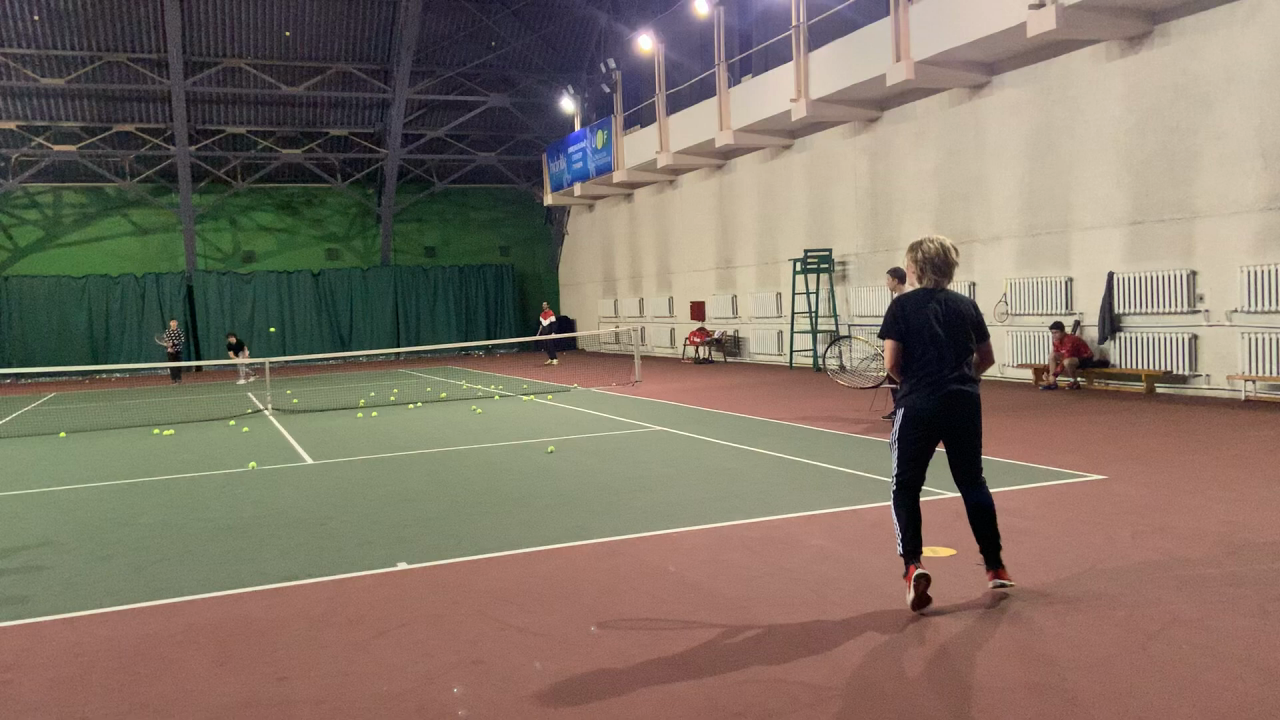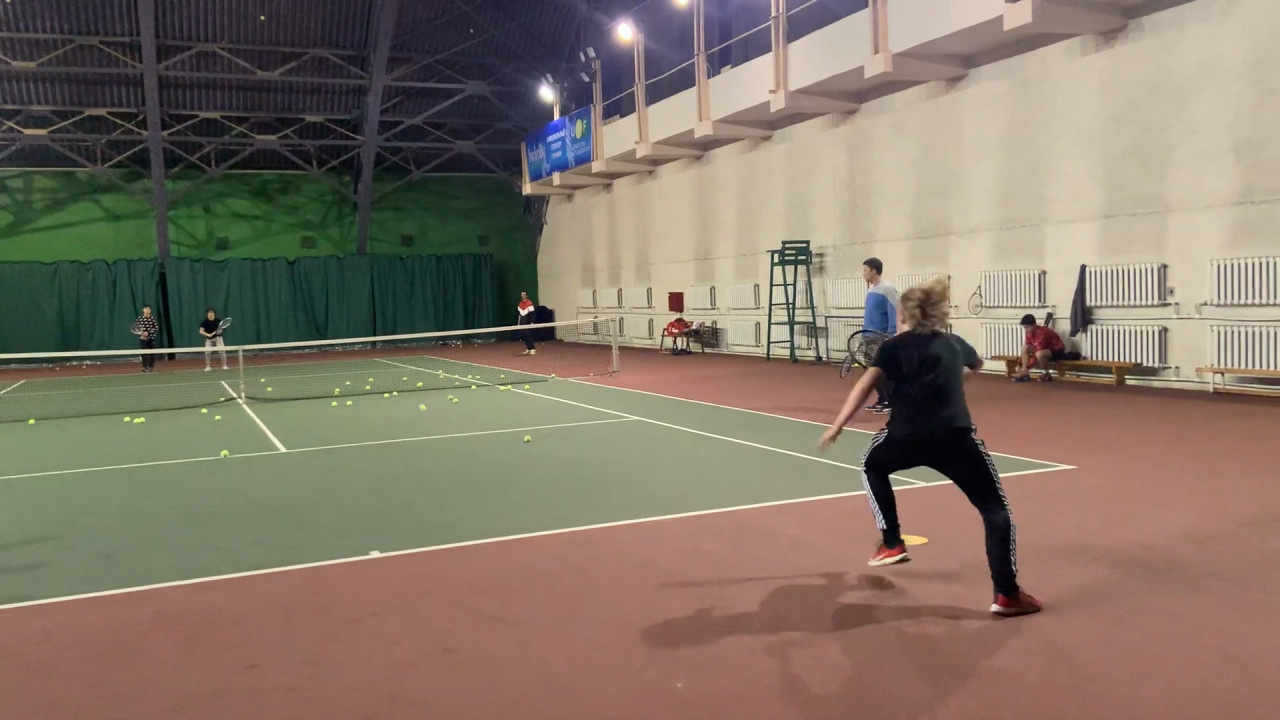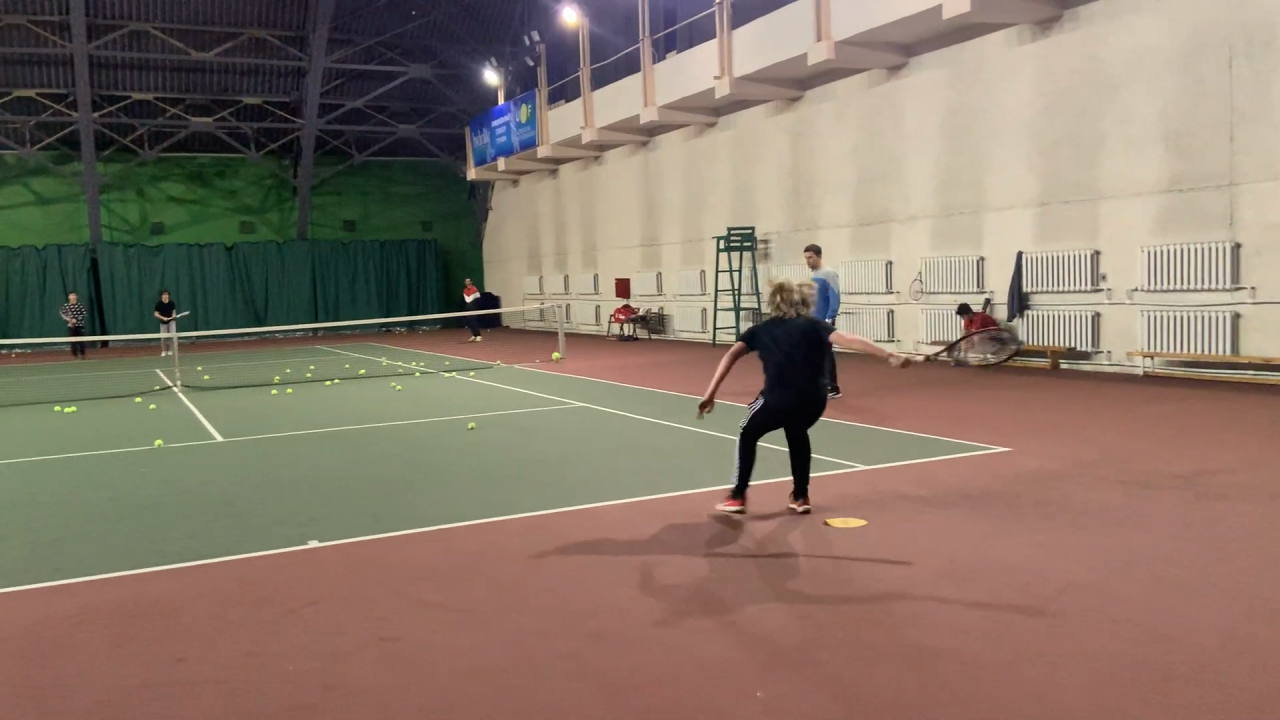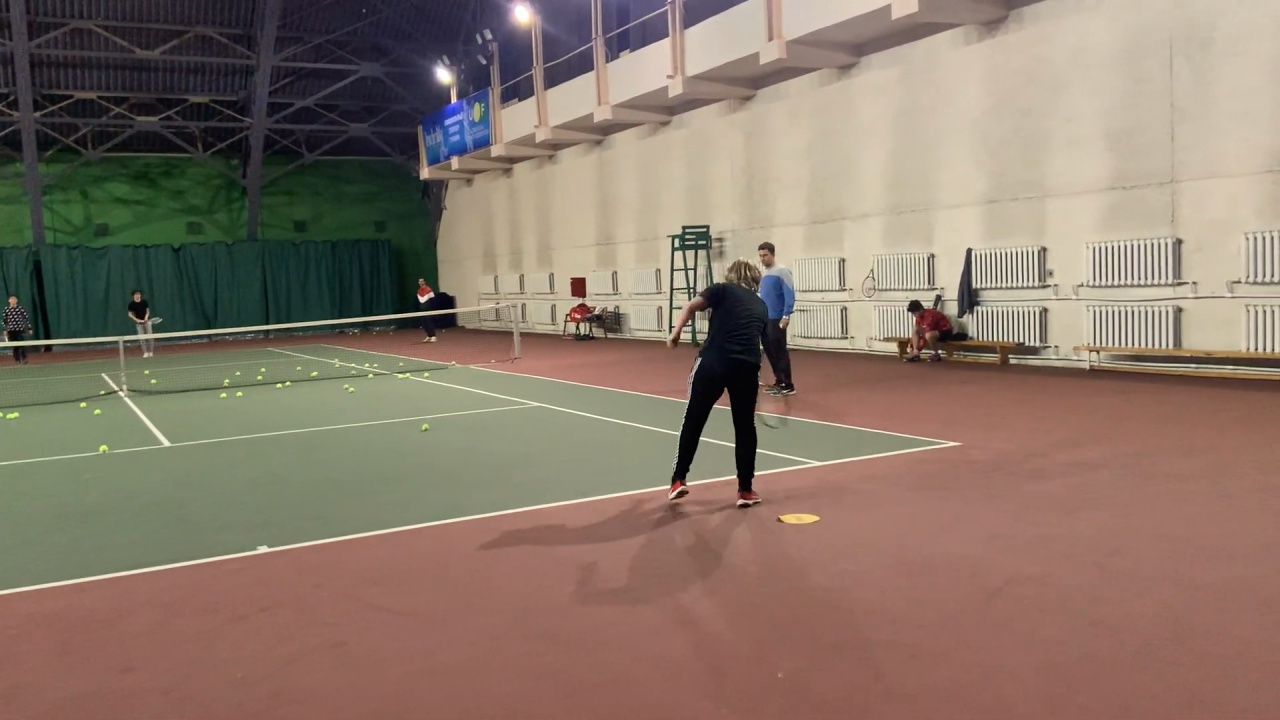
dt=0.5s
person 1, frame 1
left shoulder: (902, 305)
right shoulder: (966, 306)
left elbow: (892, 363)
right elbow: (986, 359)
left hip: (918, 407)
right hip: (964, 404)
left knee: (905, 489)
right knee: (973, 485)
left ankle: (914, 567)
right ankle: (994, 567)
person 1, frame 2
left shoulder: (894, 346)
right shoulder: (954, 343)
left elbow: (864, 387)
right elbow: (975, 363)
left wrist: (837, 427)
left hip: (908, 435)
right hip: (955, 434)
left knee: (874, 468)
right knee: (994, 505)
left ankle: (892, 544)
right ankle: (1006, 592)
person 1, frame 3
left shoulder: (761, 329)
right shoulder: (813, 324)
left elbow: (731, 356)
right elbow: (846, 339)
left wrist: (710, 394)
right wrist: (891, 356)
left hip: (777, 402)
right hip: (813, 402)
left knee: (748, 436)
right knee: (796, 434)
left ankle: (738, 496)
right ankle: (800, 496)
person 1, frame 4
left shoulder: (723, 289)
right shoulder: (761, 307)
left elbow: (691, 306)
left wrist: (676, 332)
left hip: (712, 363)
right hip: (746, 368)
left knee: (693, 422)
right knee: (745, 426)
left ankle: (679, 479)
right ankle: (746, 490)
